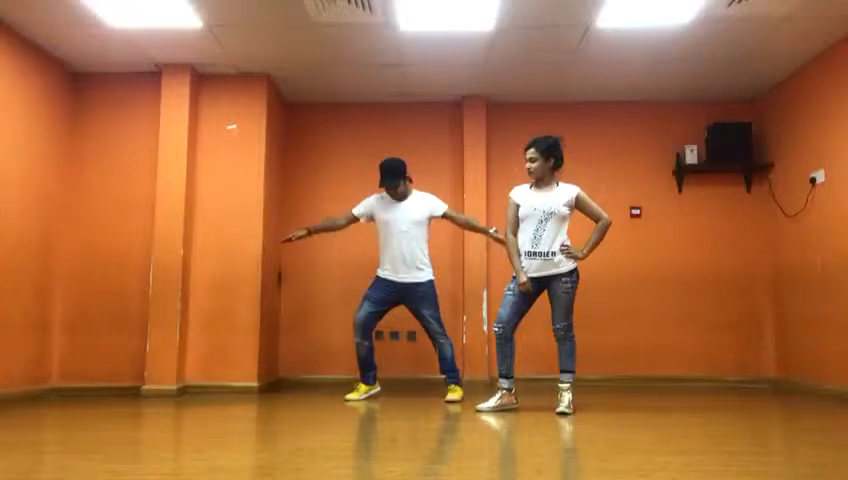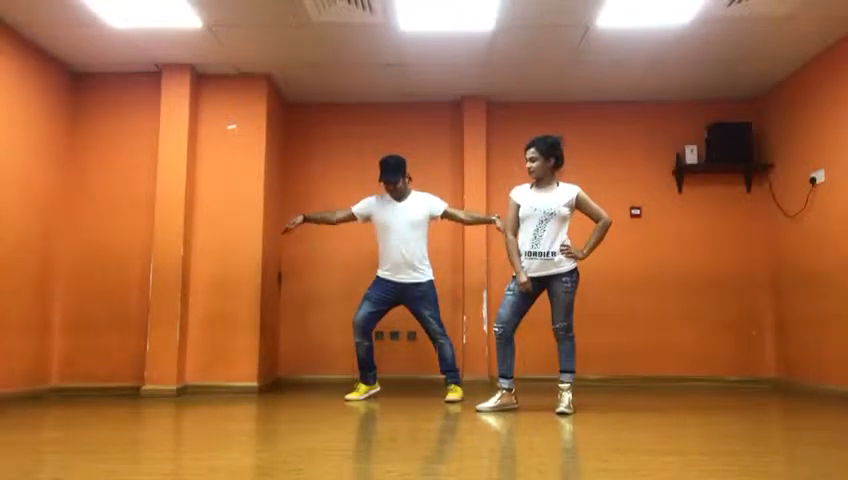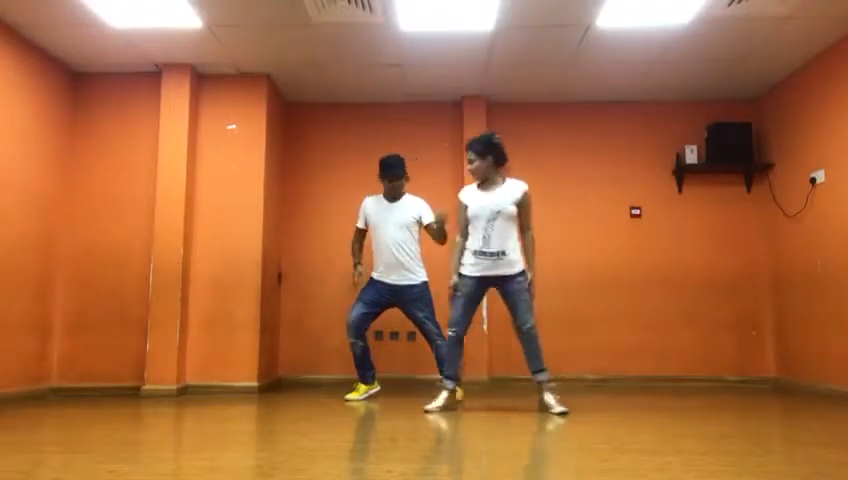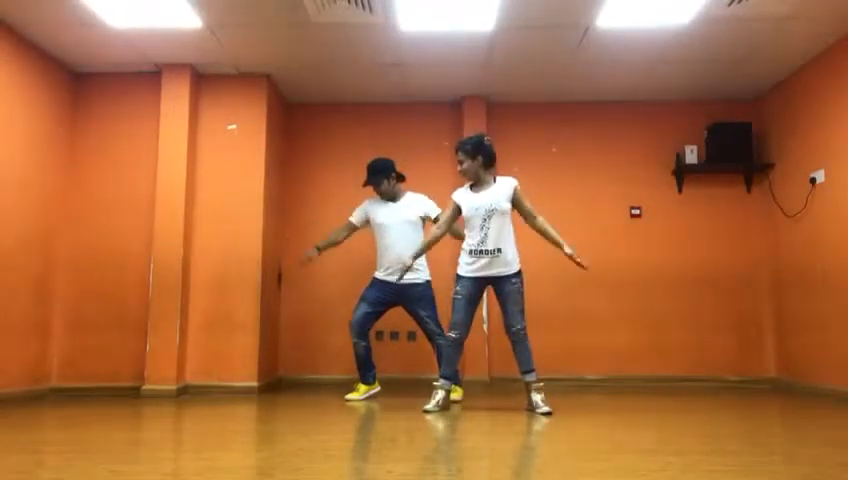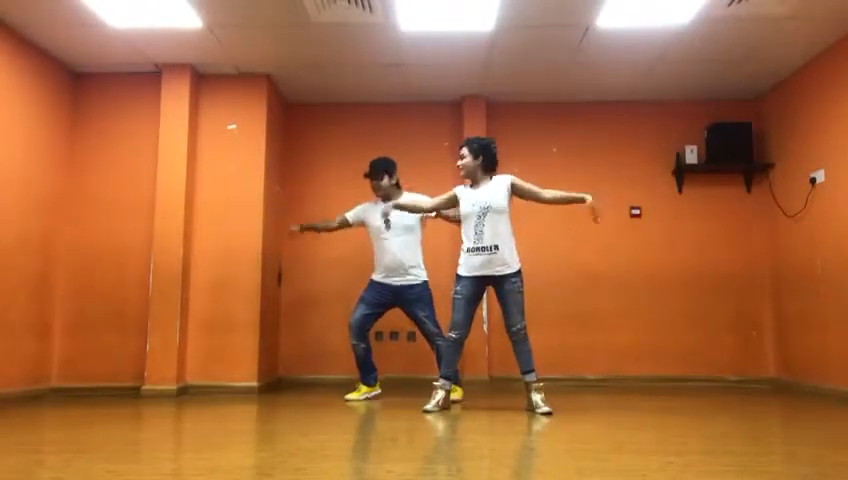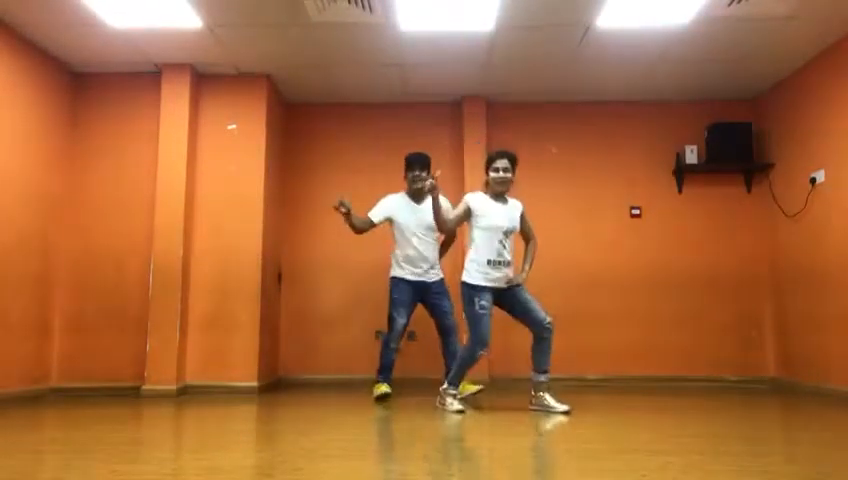
dt=0.7s
person 1, frame 1
left shoulder: (570, 192)
right shoulder: (519, 193)
left elbow: (604, 220)
right elbow: (510, 235)
left wrist: (584, 252)
right wrist: (520, 273)
left hip: (561, 273)
right hip: (527, 273)
left knee: (563, 331)
right knee: (502, 328)
left ankle: (566, 393)
right ankle: (506, 393)
person 1, frame 2
left shoulder: (571, 192)
right shoulder: (518, 193)
left elbow: (604, 220)
right elbow: (510, 235)
left wrist: (584, 252)
right wrist: (519, 273)
left hip: (561, 272)
right hip: (527, 273)
left knee: (563, 331)
right knee: (502, 327)
left ankle: (566, 393)
right ankle: (506, 393)
person 1, frame 3
left shoulder: (518, 190)
right shoulder: (467, 194)
left elbow: (526, 232)
right elbow: (461, 236)
left wrist: (531, 270)
right wrist: (454, 272)
left hip: (511, 271)
right hip: (473, 272)
left knee: (527, 329)
right knee: (455, 331)
left ankle: (546, 392)
right ankle: (447, 393)
person 1, frame 4
left shoulder: (509, 186)
right shoulder: (460, 195)
left elbow: (534, 219)
right elbow: (441, 229)
left wrist: (563, 246)
right wrist: (413, 257)
left hip: (506, 270)
right hip: (469, 272)
left knee: (517, 330)
right knee: (456, 333)
left ankle: (534, 392)
right ankle: (441, 392)
person 1, frame 5
left shoulder: (505, 183)
right shoulder: (459, 193)
left elbow: (544, 196)
right elbow: (429, 206)
left wrist: (582, 197)
right wrist: (396, 204)
left hip: (506, 270)
right hip: (469, 271)
left knee: (517, 330)
right knee: (457, 332)
left ankle: (534, 391)
right ankle: (440, 391)
person 1, frame 6
left shoulder: (516, 207)
right shoulder: (474, 201)
left elbow: (531, 240)
right elbow: (446, 227)
left wrist: (524, 271)
right wrist: (435, 198)
left hip: (506, 283)
right hip: (477, 282)
left knee: (543, 325)
right knee: (480, 344)
left ankle: (539, 393)
right ankle: (448, 391)
person 2, frame 1
left shoulder: (426, 201)
right shoulder: (374, 202)
left elbow: (458, 219)
right elbow: (342, 221)
left wrist: (488, 231)
right wrist: (309, 231)
left hip: (420, 282)
right hip: (386, 280)
left knee: (437, 332)
right knee: (361, 323)
left ankle: (454, 384)
right ankle: (368, 382)
person 2, frame 2
left shoulder: (426, 201)
right shoulder: (373, 204)
left elbow: (461, 216)
right elbow: (337, 217)
left wrist: (491, 219)
right wrist: (305, 217)
left hip: (420, 282)
right hip: (386, 280)
left knee: (437, 333)
right knee: (360, 324)
left ankle: (454, 384)
right ankle: (368, 382)
person 2, frame 3
left shoulder: (417, 204)
right shoulder: (369, 204)
left elbow: (439, 238)
right elbow: (358, 238)
left wrist: (441, 226)
right wrist: (357, 264)
left hip: (413, 284)
right hip: (380, 282)
left knee: (433, 333)
right knee: (354, 325)
right ankle: (367, 382)
person 2, frame 4
left shoulder: (419, 201)
right shoulder: (369, 207)
right elbow: (345, 230)
right wrist: (318, 248)
left hip: (416, 282)
right hip: (383, 281)
left knee: (435, 333)
right knee: (357, 325)
left ankle: (453, 384)
right ankle: (368, 382)
person 2, frame 5
left shoulder: (417, 201)
right shoulder: (367, 209)
left elbow: (450, 215)
right elbow: (335, 223)
right wrist: (304, 227)
left hip: (414, 284)
right hip: (381, 283)
left knee: (434, 334)
right knee: (357, 326)
left ankle: (453, 384)
right ankle: (369, 383)
person 2, frame 6
left shoulder: (440, 202)
right shoulder: (391, 202)
left elbow: (451, 234)
right elbow: (361, 227)
left wrist: (436, 257)
right wrist: (347, 213)
left hip: (433, 279)
right hip: (403, 278)
left knee: (449, 328)
right knee: (396, 329)
left ankle: (455, 383)
right ankle: (382, 382)
